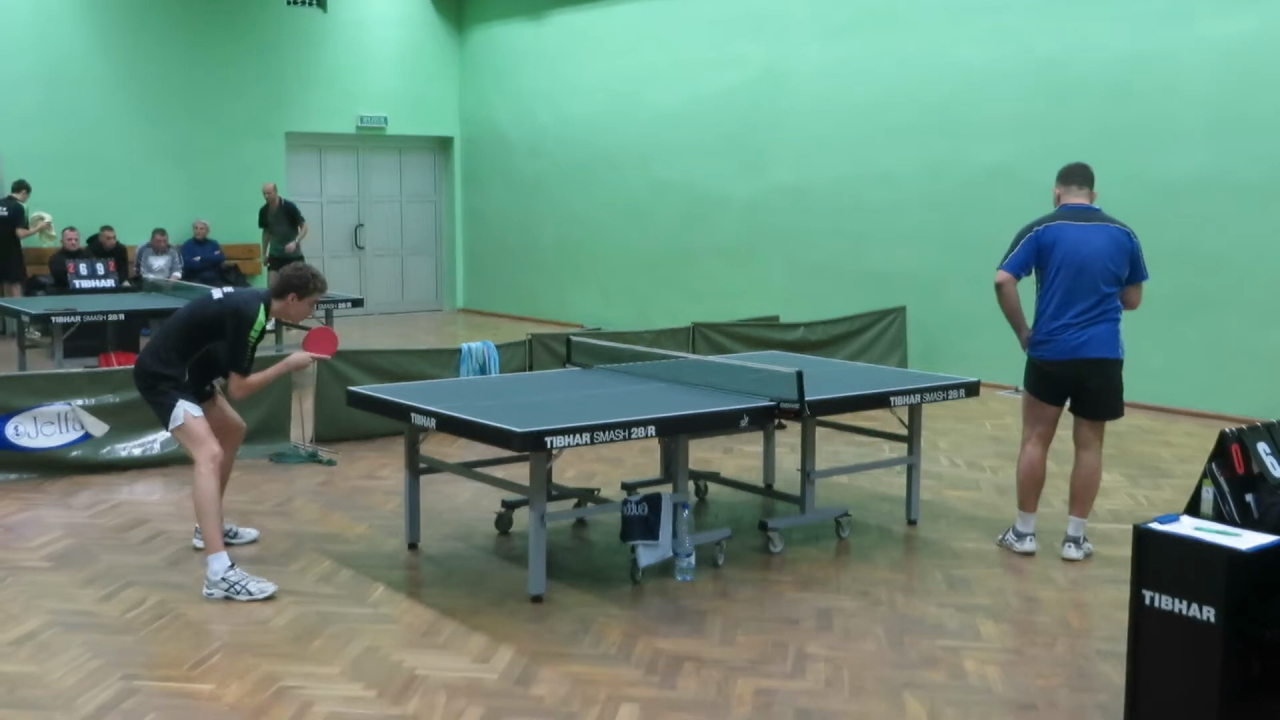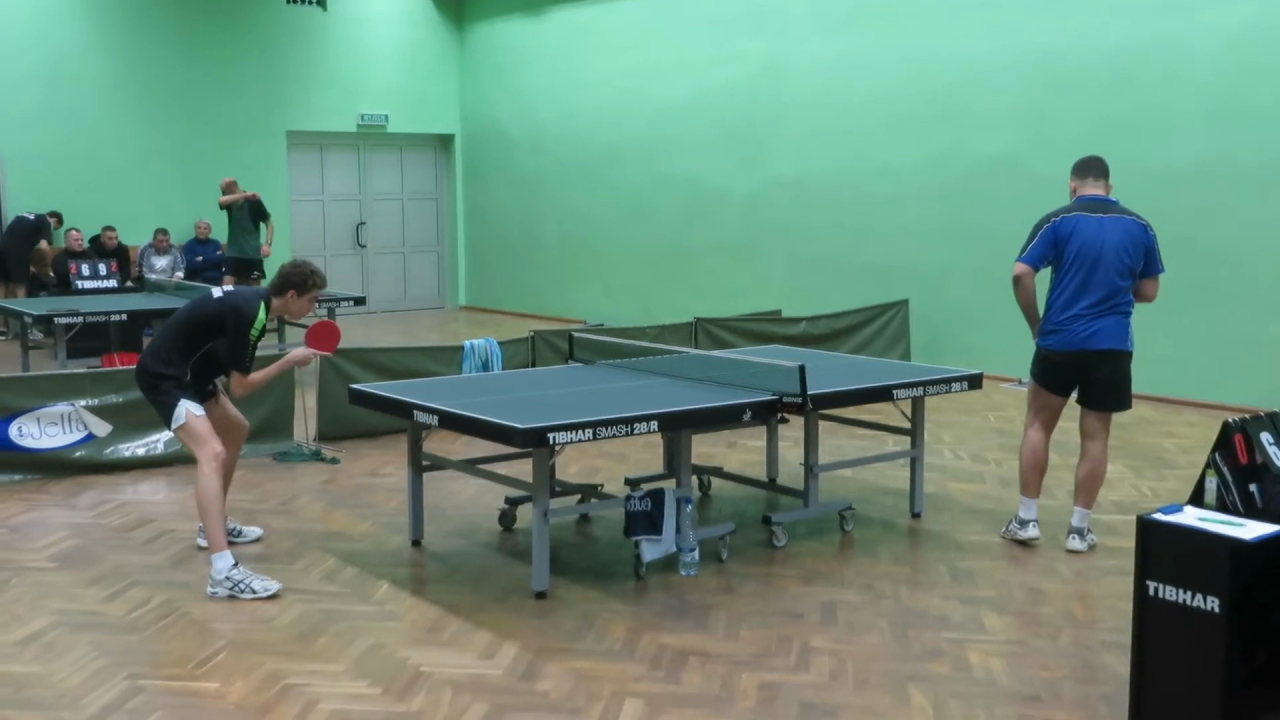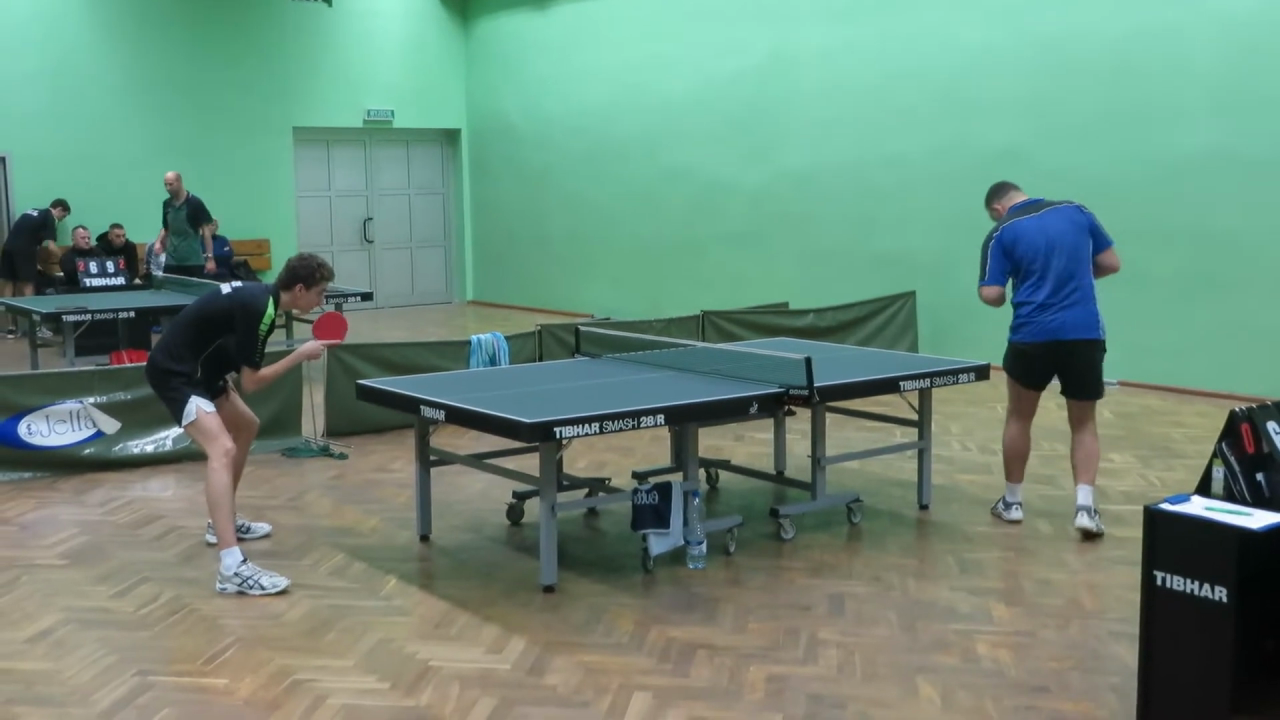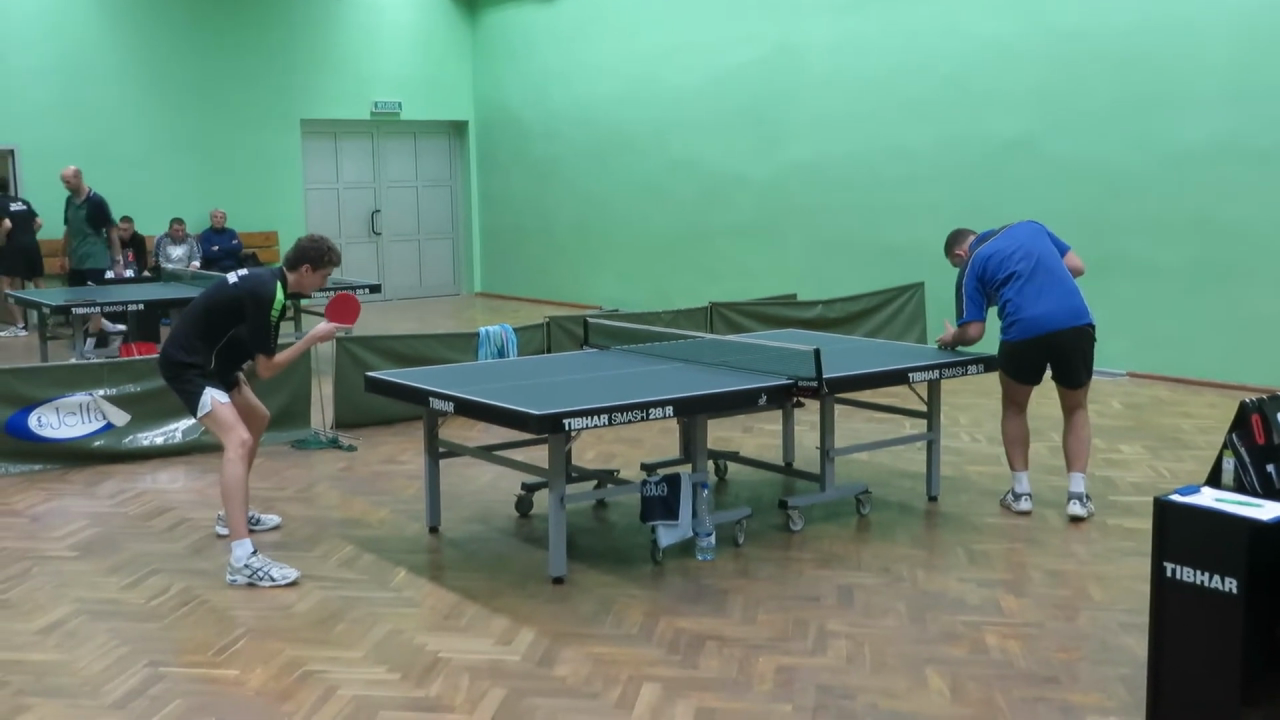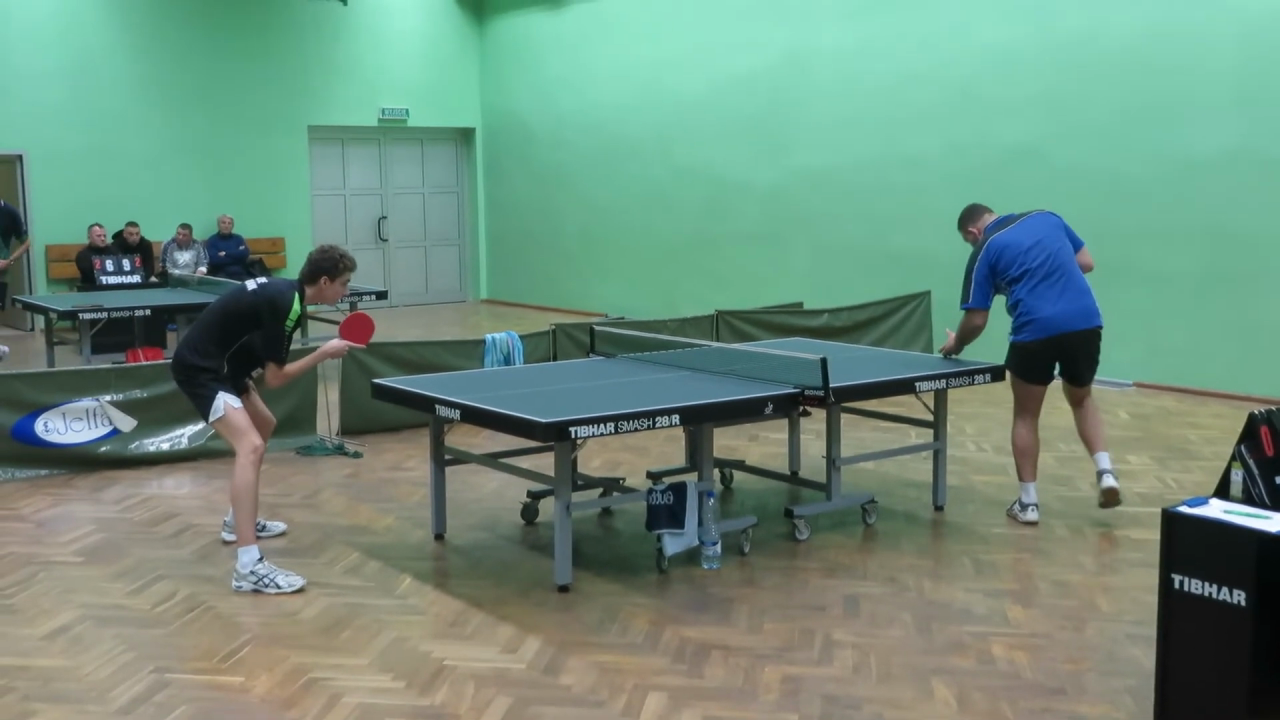
dt=1s
person 1, frame 1
left shoulder: (1041, 230)
right shoulder: (1124, 235)
left elbow: (1003, 281)
right elbow: (1132, 299)
left wrist: (1022, 332)
left hip: (1050, 352)
right hip: (1103, 355)
left knee: (1035, 441)
right knee: (1089, 446)
left ankle: (1023, 531)
right ankle: (1075, 538)
person 1, frame 2
left shoulder: (1057, 221)
right shoulder: (1140, 227)
left elbow: (1021, 274)
right elbow: (1148, 291)
left wrist: (1035, 323)
left hip: (1059, 342)
right hip: (1112, 346)
left knee: (1038, 427)
right knee: (1095, 437)
left ankle: (1026, 519)
right ankle: (1079, 528)
person 1, frame 3
left shoulder: (1001, 233)
right shoulder: (1076, 212)
left elbow: (991, 295)
right elbow: (1110, 263)
left wrist: (1016, 290)
left hip: (1031, 336)
right hip: (1084, 333)
left knee: (1018, 418)
right knee: (1084, 423)
left ankle: (1012, 501)
right ankle: (1085, 506)
person 1, frame 4
left shoulder: (971, 266)
right shoulder: (1030, 227)
left elbow: (973, 332)
right elbow: (1077, 266)
left wrist: (953, 338)
left hip: (1024, 331)
right hip: (1076, 324)
left knee: (1014, 408)
right knee: (1076, 409)
left ankle: (1020, 491)
right ankle: (1077, 494)
person 1, frame 5
left shoulder: (984, 251)
right shoulder: (1047, 218)
left elbow: (976, 320)
right elbow: (1086, 263)
left wrist: (957, 344)
left hip: (1035, 332)
right hip: (1085, 323)
left knee: (1025, 415)
right knee: (1082, 400)
left ankle: (1028, 501)
right ankle: (1105, 471)
person 2, frame 1
left shoulder: (252, 302)
right shoulder: (249, 314)
right elbow: (238, 388)
left wrist: (214, 387)
right wrist: (289, 364)
left hip: (183, 371)
right hip: (161, 376)
left knee: (233, 431)
right knee: (209, 455)
left ankle: (211, 527)
right ankle: (219, 573)
person 2, frame 2
left shoulder: (252, 300)
right shoulder: (249, 313)
right elbow: (239, 387)
left wrist: (217, 384)
right wrist: (290, 361)
left hip: (185, 372)
right hip: (163, 376)
left knee: (236, 431)
right knee: (212, 454)
left ankle: (215, 525)
right ankle: (223, 572)
person 2, frame 3
left shoulder: (260, 296)
right shoulder: (258, 308)
right elbow: (250, 381)
left wrist: (223, 382)
right wrist: (301, 355)
left hip: (195, 369)
right hip: (173, 373)
left knee: (246, 427)
right knee: (222, 450)
left ankle: (223, 521)
right ankle: (232, 567)
person 2, frame 4
left shoulder: (268, 280)
right shoulder: (266, 294)
right elbow: (266, 368)
left wrist: (234, 373)
right wrist: (314, 337)
left hip: (207, 360)
right hip: (186, 364)
left knee: (258, 420)
right knee: (239, 441)
left ankle: (233, 514)
right ankle: (242, 559)
person 2, frame 5
left shoulder: (284, 290)
right shoulder: (283, 304)
right elbow: (275, 377)
left wrist: (246, 379)
right wrist: (324, 353)
left hip: (217, 364)
right hip: (199, 368)
left knee: (264, 426)
right knee: (251, 447)
left ankle: (239, 520)
right ankle: (249, 566)
